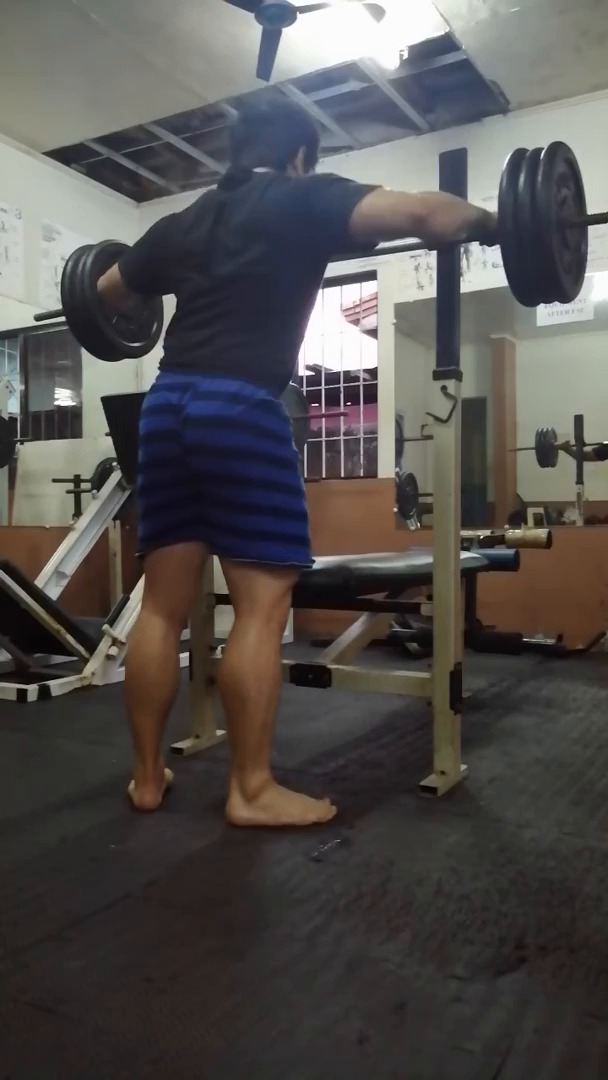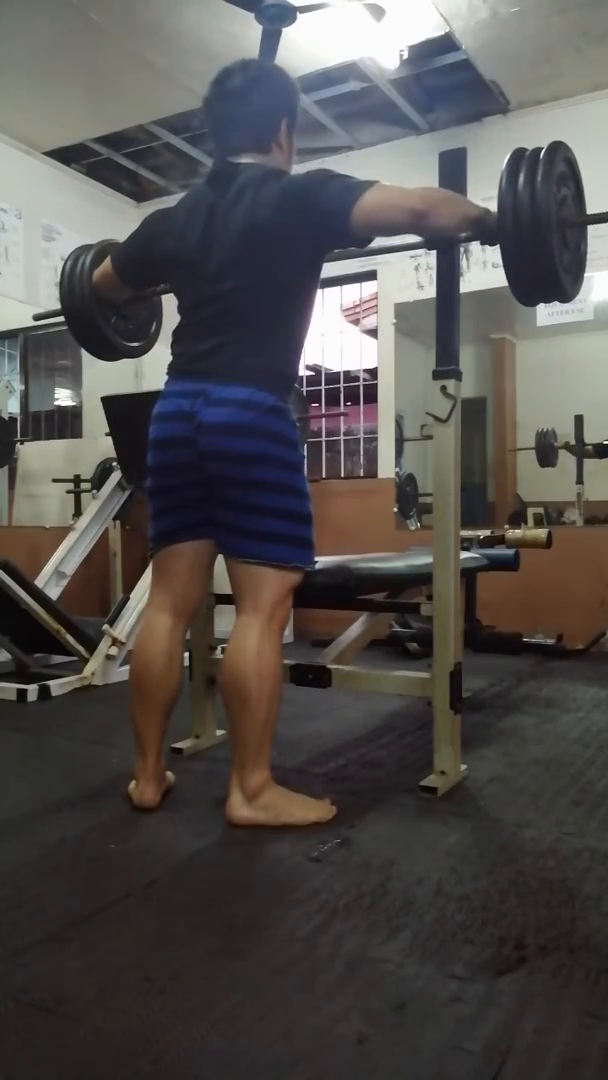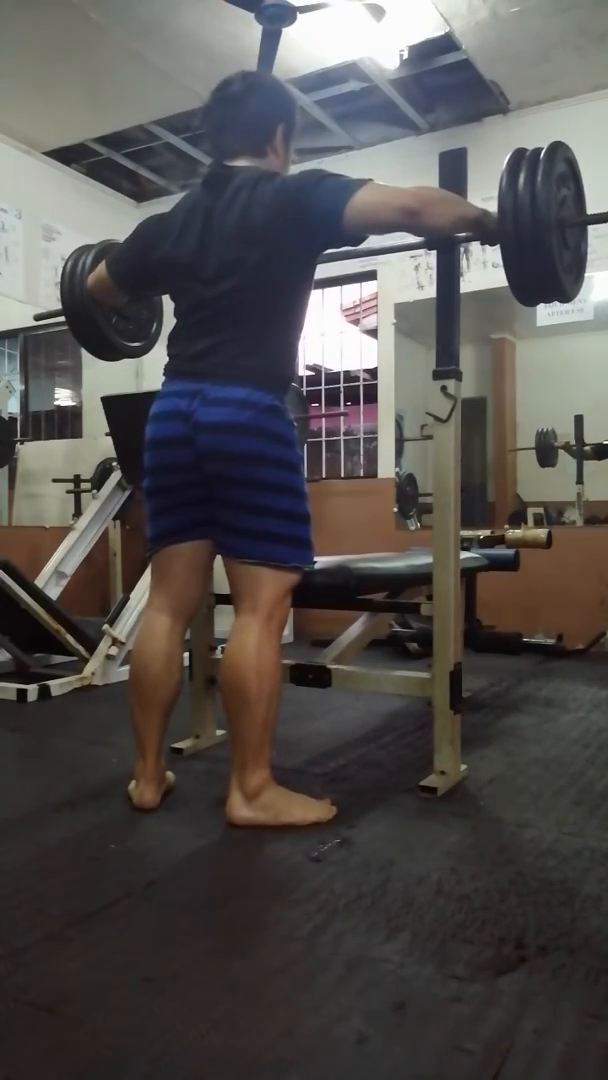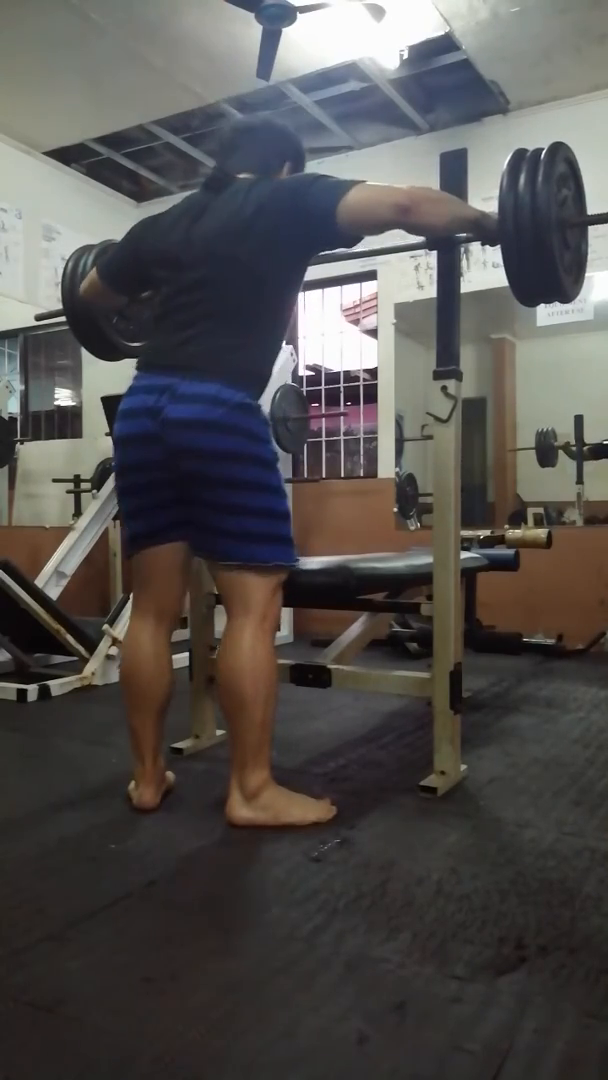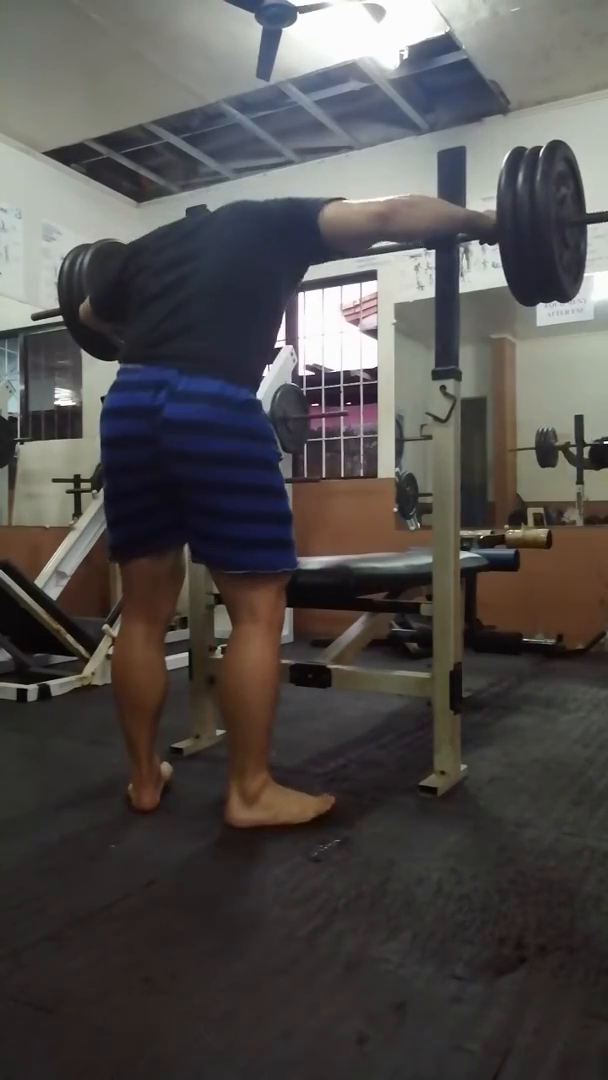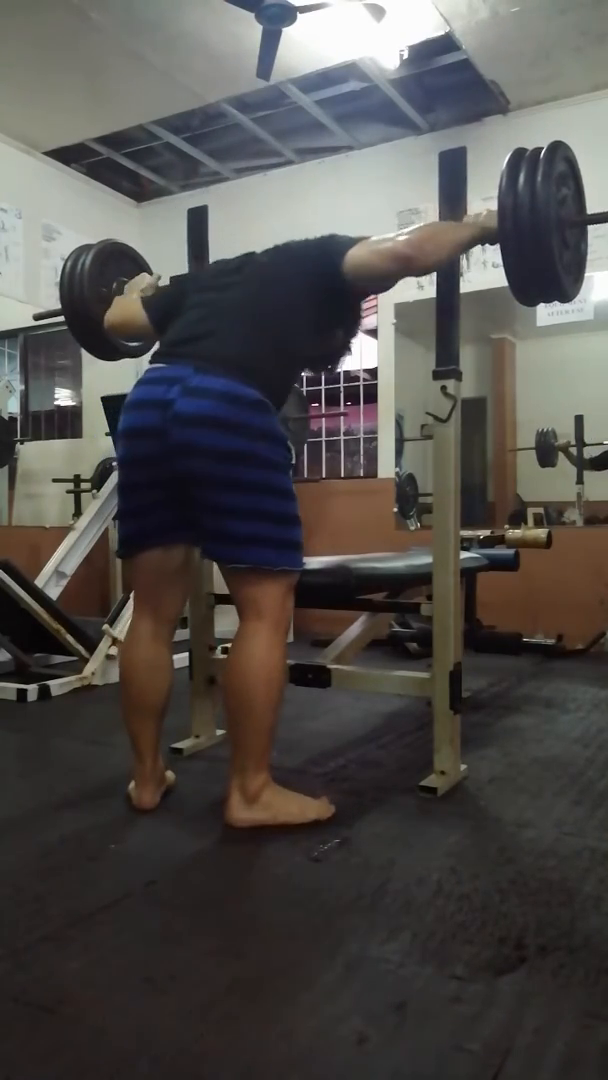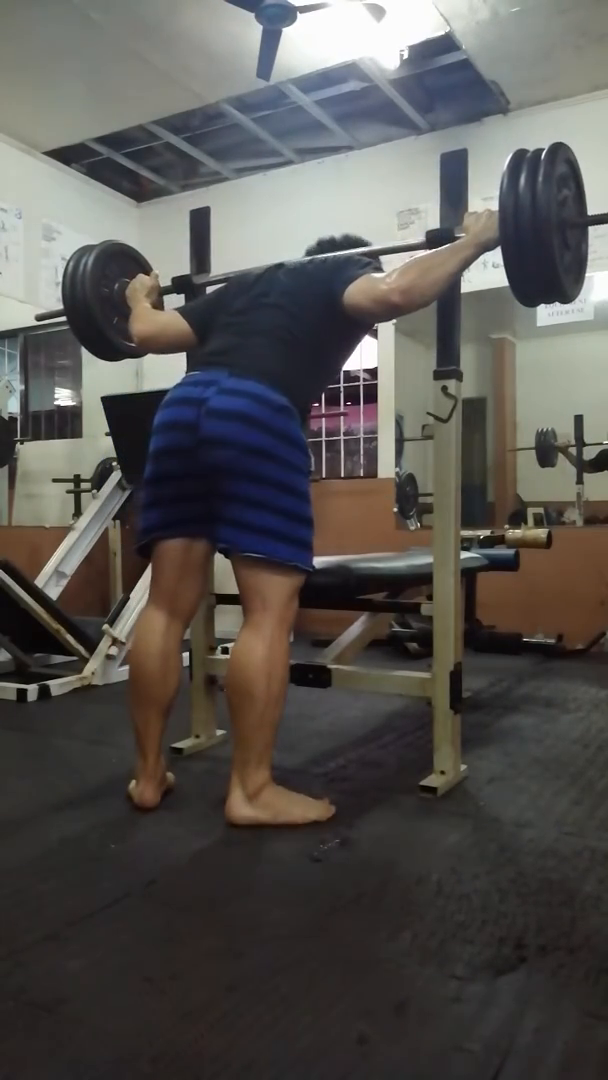
dt=0.7s
person 1, frame 1
left shoulder: (188, 219)
right shoulder: (304, 201)
left elbow: (110, 289)
right elbow: (416, 212)
right wrist: (485, 223)
left hip: (167, 404)
right hip: (241, 409)
left knee: (163, 605)
right knee: (261, 604)
left ankle: (147, 776)
right ankle: (252, 790)
person 1, frame 2
left shoulder: (178, 217)
right shoulder: (299, 198)
left elbow: (104, 283)
right elbow: (416, 208)
right wrist: (487, 220)
left hip: (177, 409)
right hip: (250, 414)
left knee: (170, 600)
right knee: (264, 605)
left ankle: (148, 773)
right ankle: (252, 791)
person 1, frame 3
left shoulder: (173, 221)
right shoulder: (293, 199)
left elbow: (100, 287)
right elbow: (408, 206)
right wrist: (482, 221)
left hip: (173, 410)
right hip: (246, 414)
left knee: (169, 603)
right knee: (262, 605)
left ankle: (148, 774)
right ankle: (253, 791)
person 1, frame 4
left shoulder: (167, 222)
right shoulder: (287, 202)
left elbow: (93, 290)
right elbow: (405, 204)
right wrist: (483, 222)
left hip: (141, 406)
right hip: (219, 412)
left knee: (153, 608)
right knee: (253, 606)
left ankle: (147, 776)
right ankle: (252, 790)
person 1, frame 5
left shoulder: (154, 244)
right shoulder: (278, 224)
left elbow: (91, 314)
right elbow: (382, 213)
right wrist: (477, 221)
left hip: (127, 404)
right hip: (213, 408)
left knee: (144, 612)
right knee: (258, 609)
left ankle: (144, 778)
right ankle: (251, 793)
person 1, frame 6
left shoulder: (217, 274)
right shoulder: (322, 264)
left elbow: (116, 320)
right elbow: (402, 253)
left wrist: (141, 290)
right wrist: (479, 228)
left hip: (147, 401)
right hip: (227, 410)
left knee: (153, 614)
right knee: (265, 609)
left ankle: (147, 777)
right ankle: (251, 792)
person 1, frame 7
left shoulder: (247, 284)
right shoulder: (347, 274)
left elbow: (147, 332)
right elbow: (391, 293)
left wrist: (140, 297)
right wrist: (474, 242)
left hip: (181, 408)
right hip: (256, 416)
left knee: (167, 606)
right knee: (269, 612)
left ankle: (147, 774)
right ankle: (251, 790)
